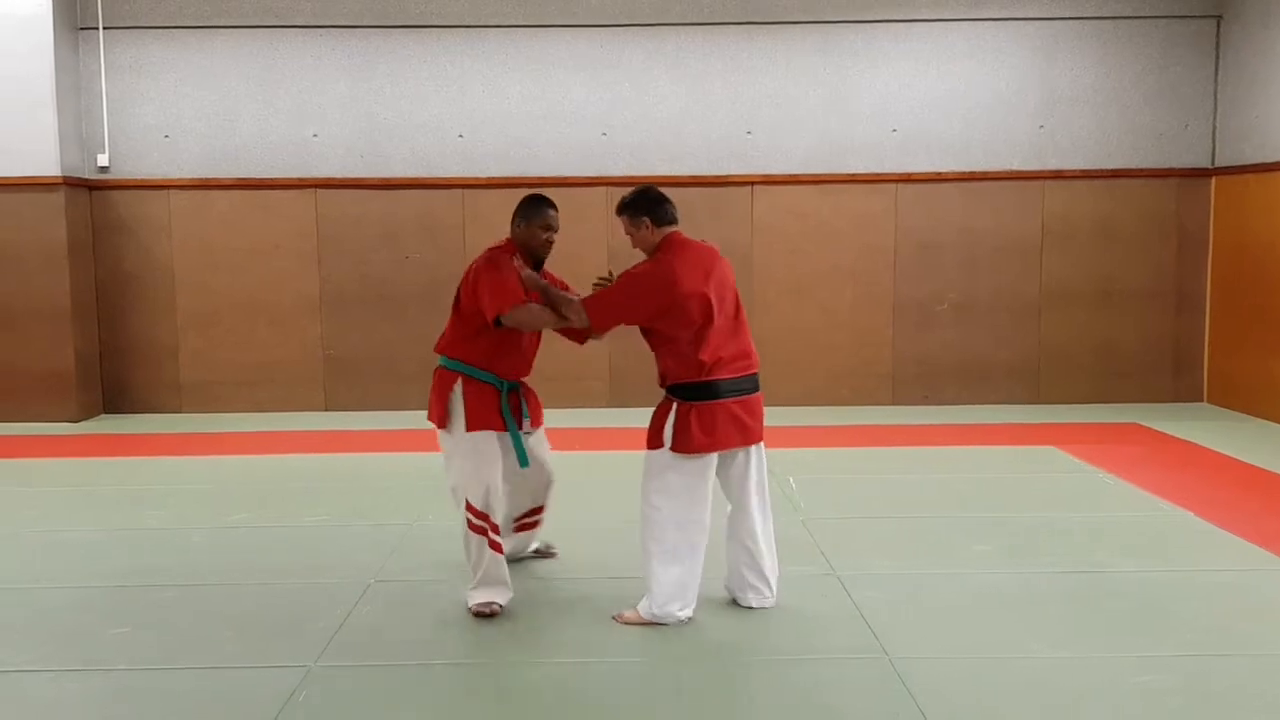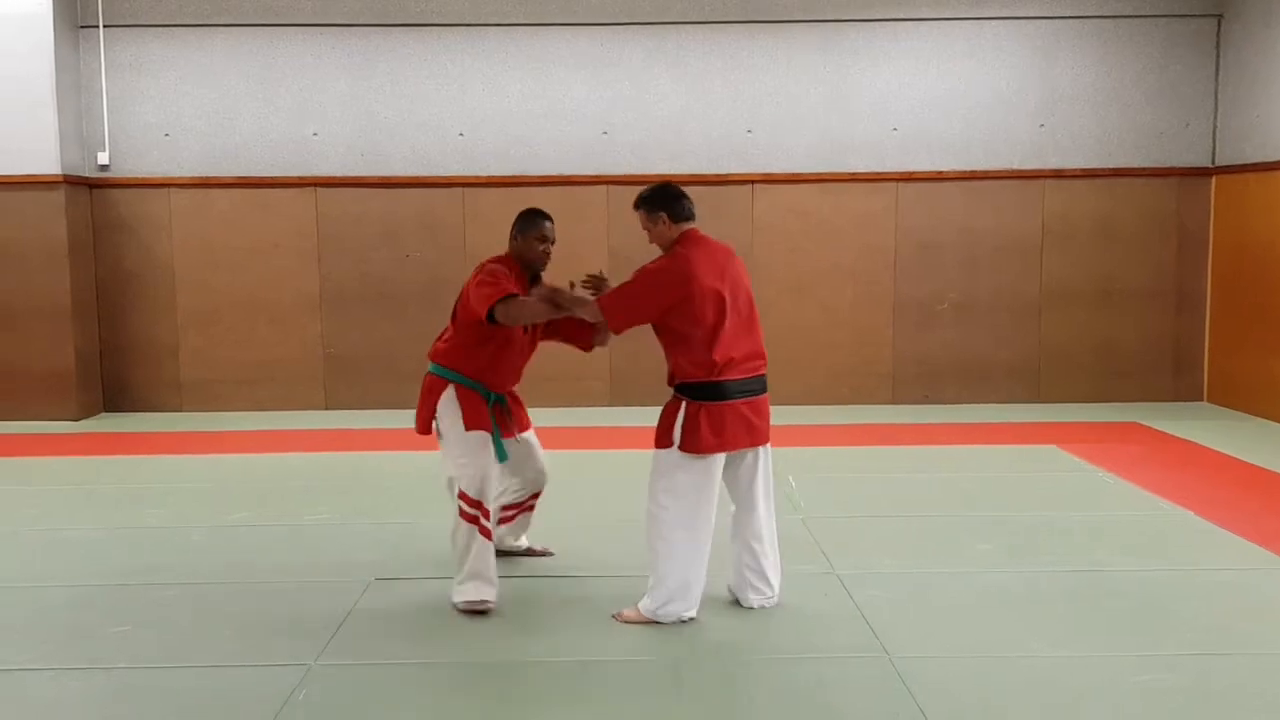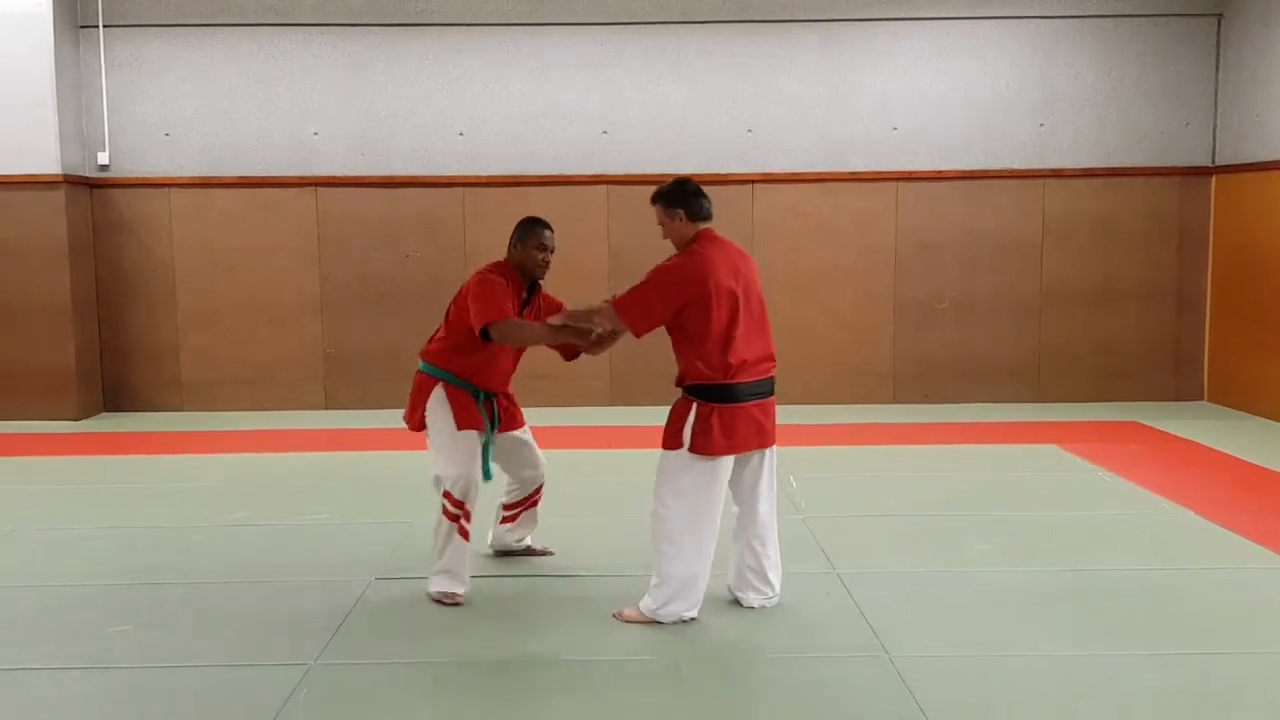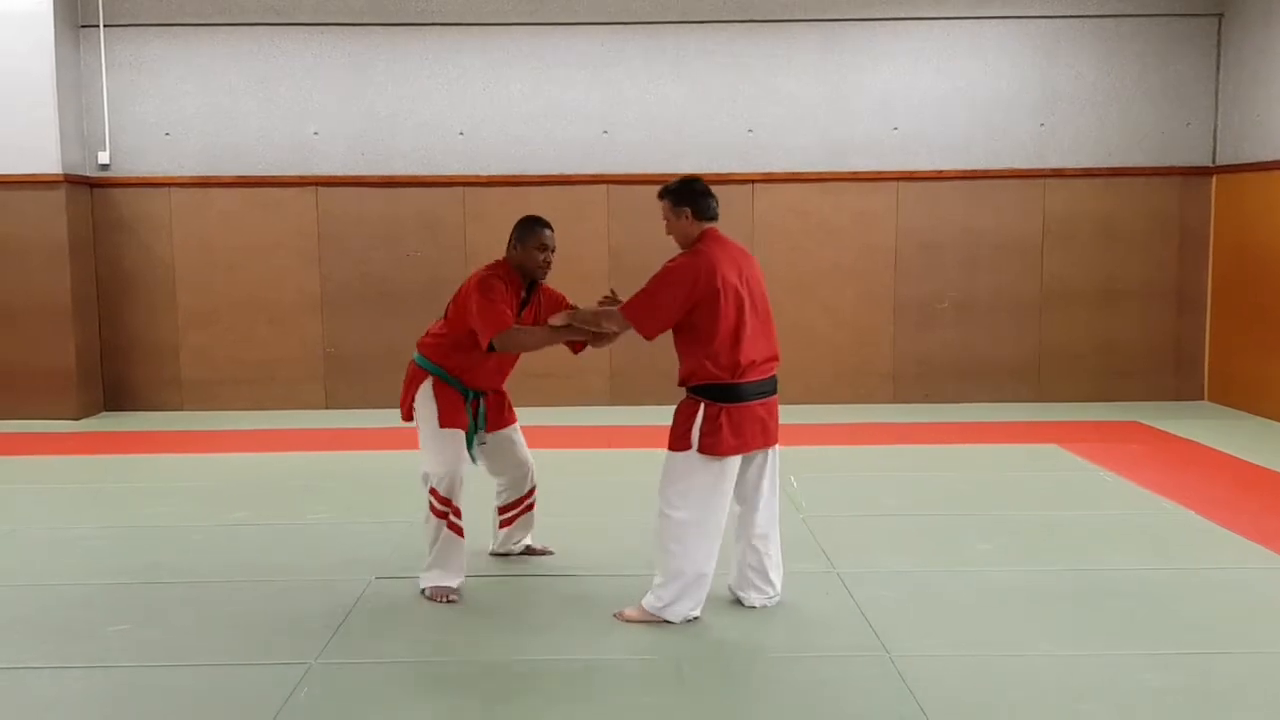
dt=0.1s
person 1, frame 1
left shoulder: (652, 274)
right shoulder: (713, 256)
left elbow: (580, 317)
left wrist: (538, 284)
right wrist: (619, 292)
left hip: (696, 404)
right hip: (743, 395)
left knee: (672, 506)
right knee: (749, 500)
left ankle: (665, 603)
right ankle: (756, 588)
person 1, frame 2
left shoulder: (667, 270)
right shoulder: (727, 256)
left elbow: (596, 312)
left wrist: (552, 294)
right wrist: (613, 290)
left hip: (703, 405)
right hip: (751, 396)
left knee: (676, 504)
right knee: (753, 500)
left ankle: (669, 602)
right ankle: (757, 589)
person 1, frame 3
left shoulder: (682, 268)
right shoulder: (740, 258)
left elbow: (613, 317)
left wrist: (565, 317)
right wrist: (623, 316)
left hip: (712, 407)
right hip: (758, 399)
left knee: (681, 506)
right knee: (756, 503)
left ankle: (668, 603)
right ankle: (758, 588)
person 1, frame 4
left shoulder: (689, 267)
right shoulder: (742, 258)
left elbow: (622, 321)
left wrist: (569, 316)
right wrist: (623, 309)
left hip: (718, 407)
right hip: (760, 399)
left knee: (688, 507)
right knee: (758, 502)
left ankle: (672, 603)
right ankle: (759, 587)
person 2, frame 1
left shoulder: (542, 276)
right shoulder: (495, 264)
left elbow: (586, 325)
right elbow: (515, 316)
left hip: (509, 389)
right hip: (465, 387)
left knee: (535, 474)
right knee: (479, 486)
left ankle: (516, 542)
right ankle: (486, 589)
person 2, frame 2
left shoulder: (540, 290)
right shoulder: (492, 274)
left elbow: (593, 336)
right elbow: (508, 313)
left hip: (497, 396)
right hip: (456, 392)
left knee: (531, 471)
right knee: (475, 479)
left ankle: (507, 538)
right ankle: (473, 587)
person 2, frame 3
left shoulder: (539, 298)
right shoulder: (488, 283)
left elbow: (585, 346)
right elbow: (503, 332)
left wrist: (609, 330)
right wrist: (568, 332)
left hip: (491, 395)
right hip: (447, 389)
left knee: (530, 467)
right knee: (460, 477)
left ankle: (511, 538)
right ankle: (446, 579)
person 2, frame 4
left shoulder: (541, 295)
right shoulder: (487, 285)
left elbow: (594, 337)
right elbow: (507, 340)
right wrist: (571, 331)
left hip: (485, 392)
right hip: (438, 384)
left knee: (519, 470)
right knee: (446, 474)
left ankle: (511, 541)
right ankle: (440, 575)
